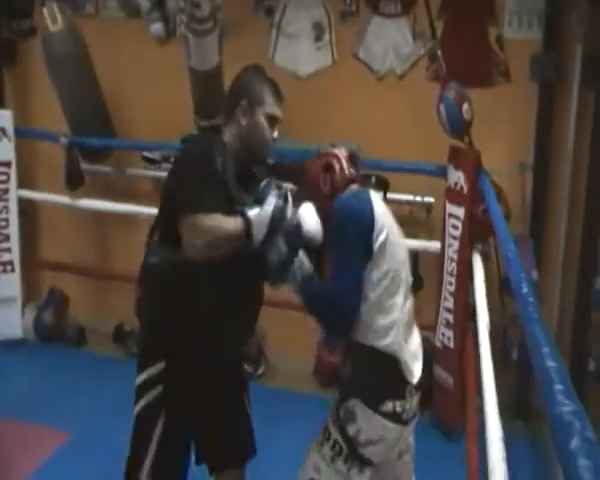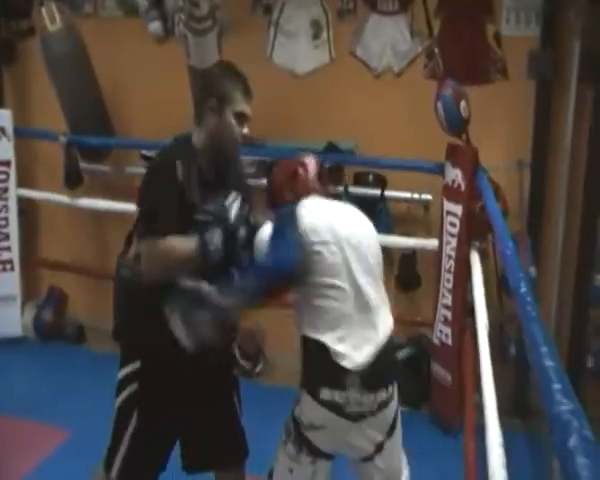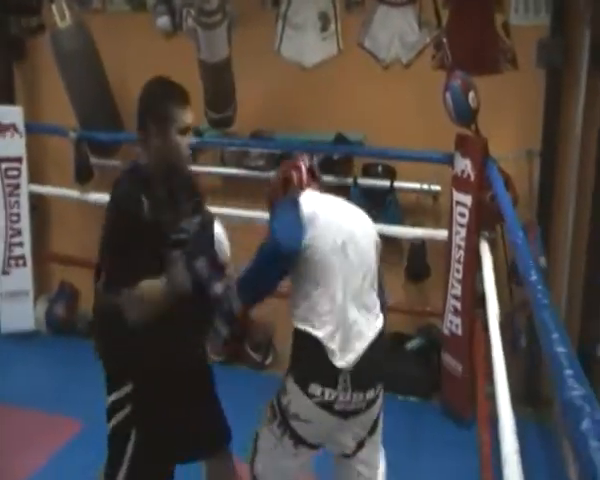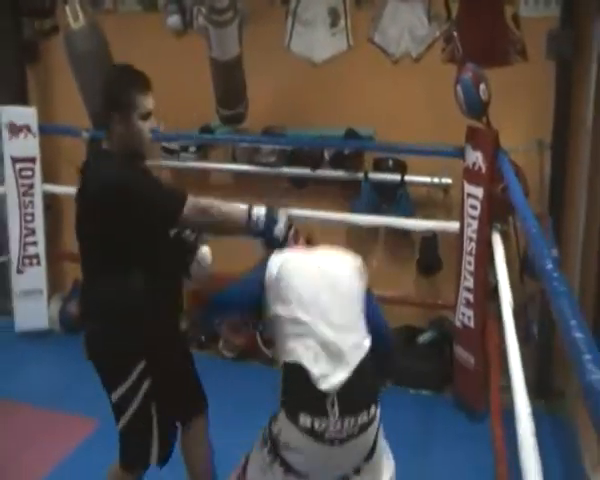
dt=0.2s
person 1, frame 1
left shoulder: (248, 171)
right shoulder: (202, 156)
left elbow: (261, 260)
right elbow: (198, 240)
right wrist: (260, 219)
left hip: (224, 342)
right hip: (175, 339)
person 1, frame 2
left shoulder: (231, 174)
right shoulder: (170, 168)
right elbow: (153, 262)
right wrist: (214, 241)
left hip: (209, 343)
right hip: (155, 344)
person 1, frame 3
left shoulder: (182, 181)
right shoulder: (134, 200)
right elbow: (134, 306)
left wrist: (213, 278)
right wrist: (193, 273)
left hip: (179, 343)
right hip: (137, 353)
person 1, frame 4
left shoulder: (119, 168)
right shoulder: (116, 180)
right elbow: (196, 212)
left wrist: (183, 247)
right wrist: (262, 220)
left hip: (149, 322)
right hip: (123, 332)
left knee: (191, 411)
person 2, frame 1
left shoulder: (350, 206)
right shoulder: (370, 207)
left elbow: (340, 303)
left wrist: (295, 263)
left hip: (376, 382)
right hip: (401, 379)
person 2, frame 2
left shoulder: (296, 216)
right shoulder: (358, 217)
left elbow: (280, 267)
left wrist: (220, 298)
left hip: (329, 379)
right hip: (379, 375)
person 2, frame 3
left shoulder: (297, 207)
right shoulder: (362, 220)
left elbow: (280, 248)
left wrist: (236, 299)
left hip: (317, 376)
right hip: (367, 382)
person 2, frame 4
left shoulder: (273, 266)
right shoulder: (350, 264)
left elbow: (224, 304)
right elbow: (381, 340)
left hip: (307, 409)
right hip: (358, 405)
